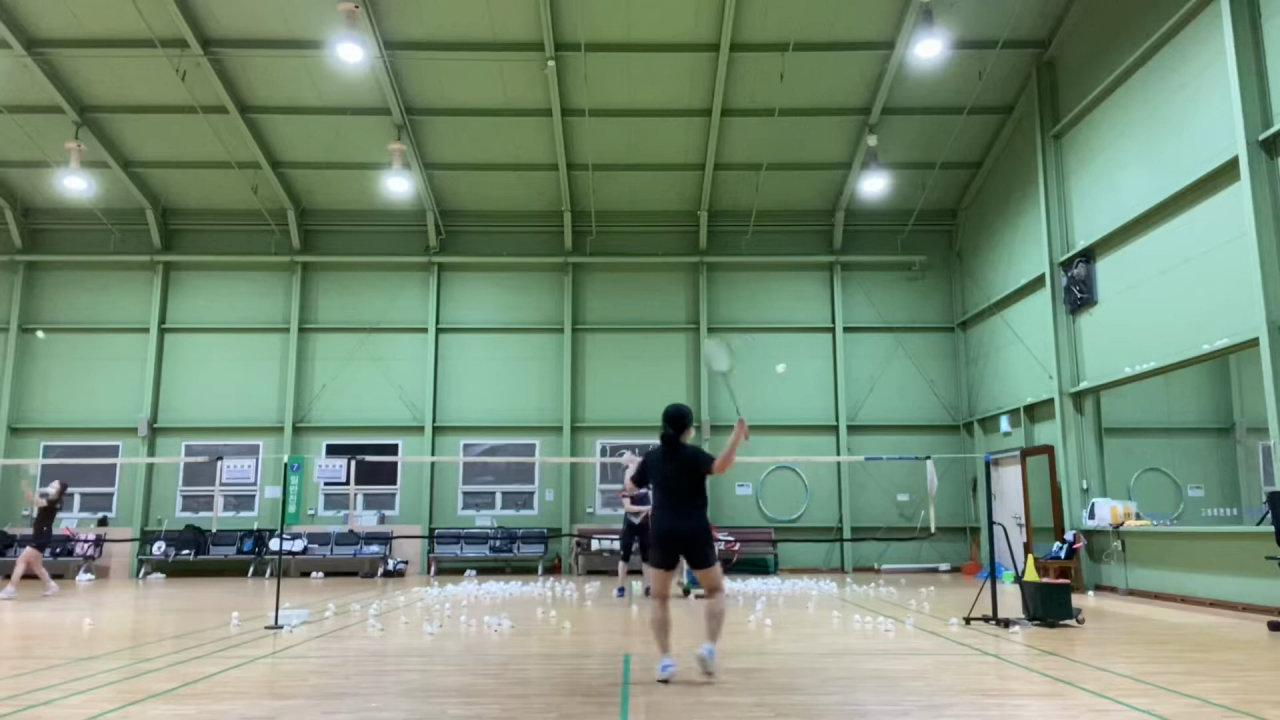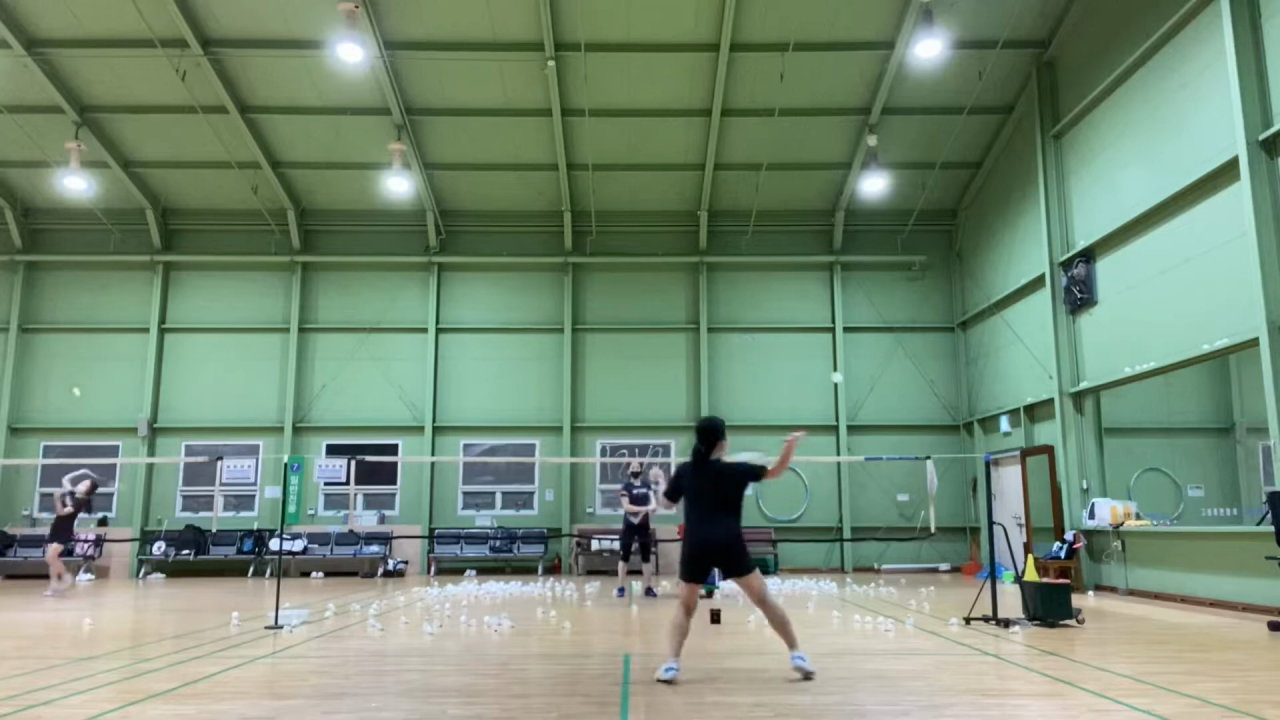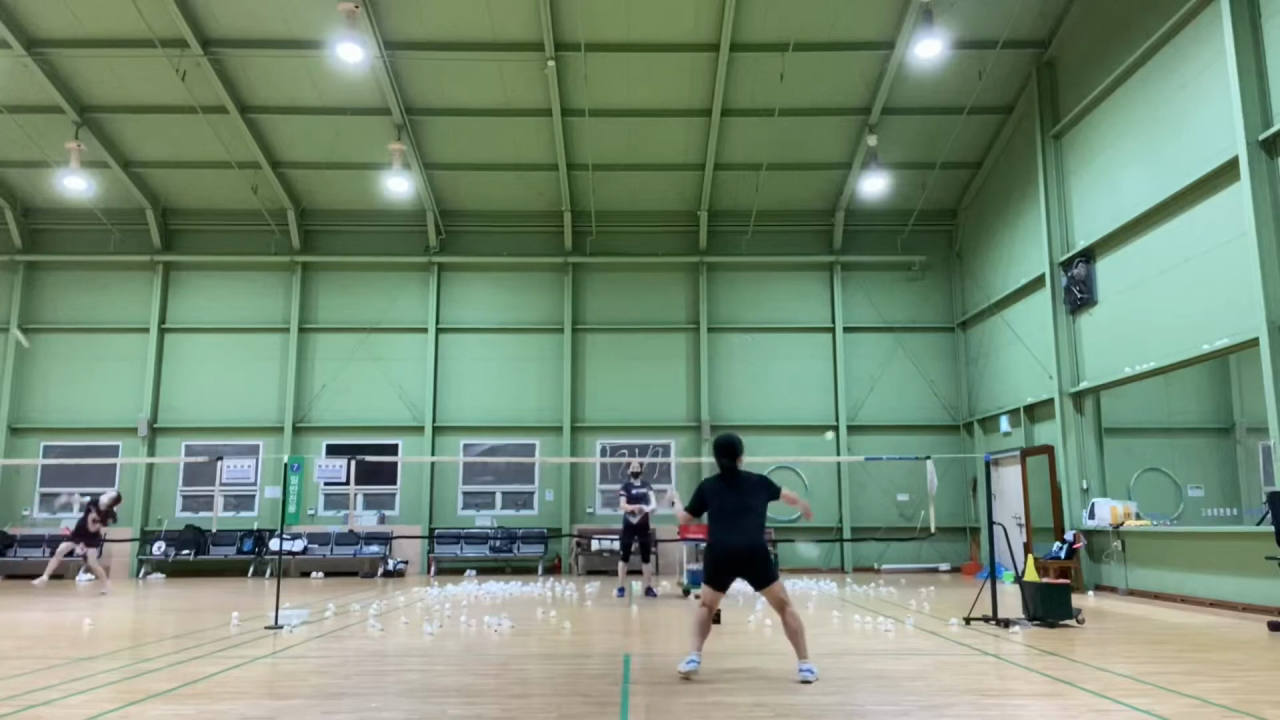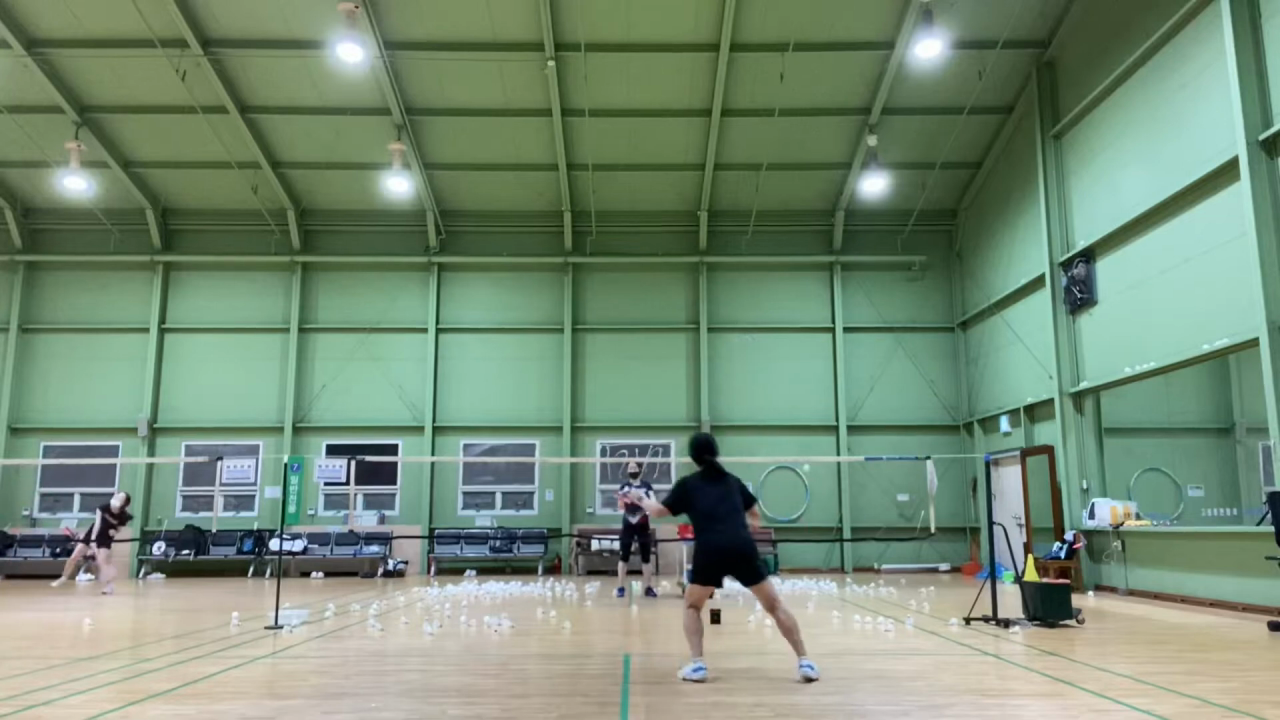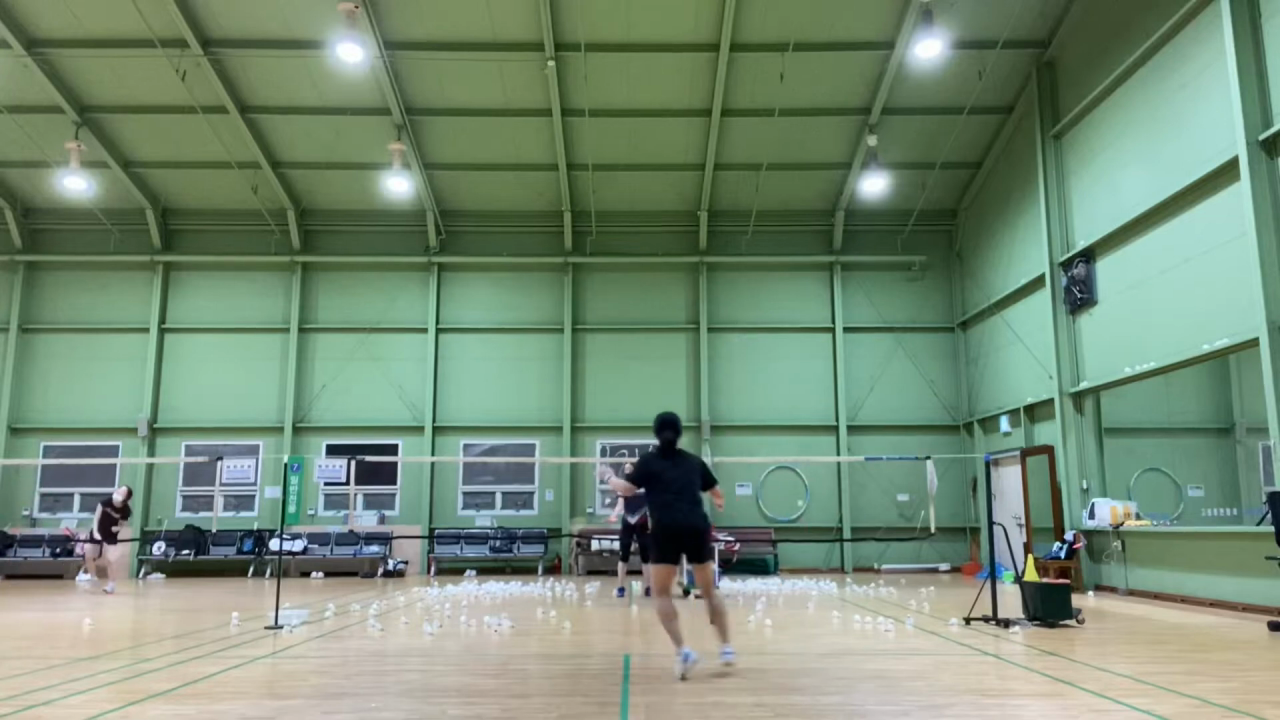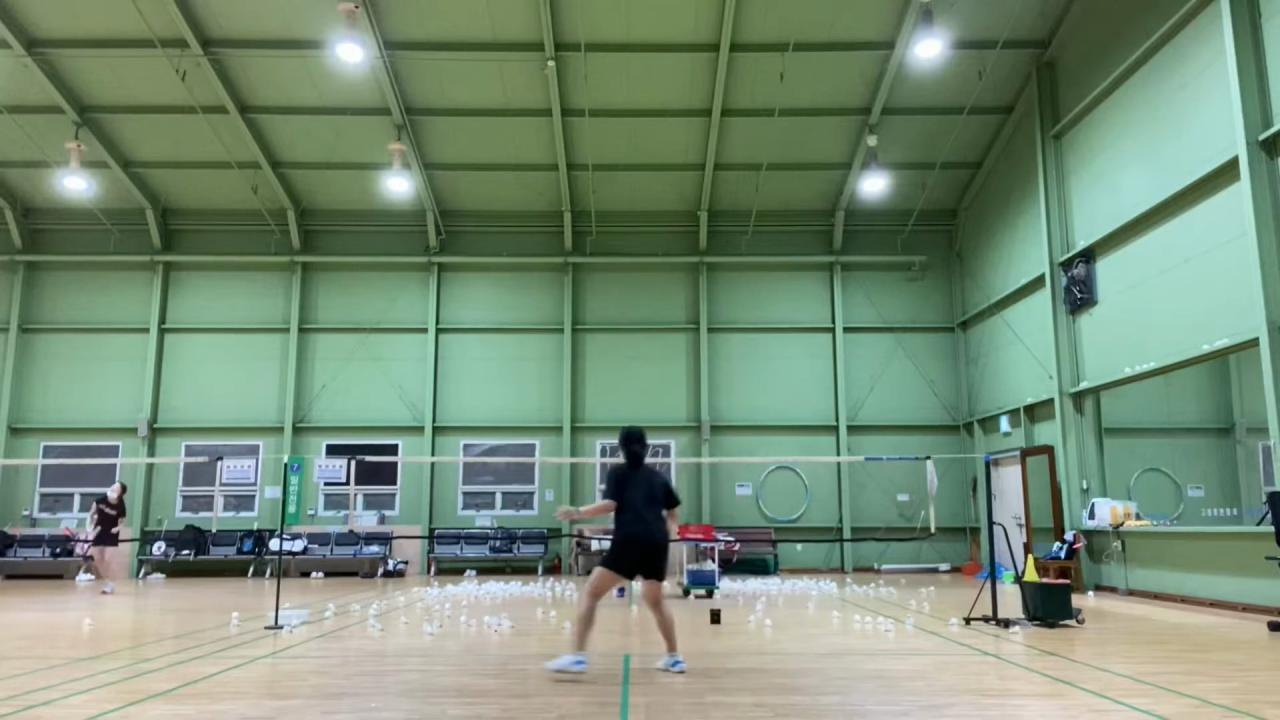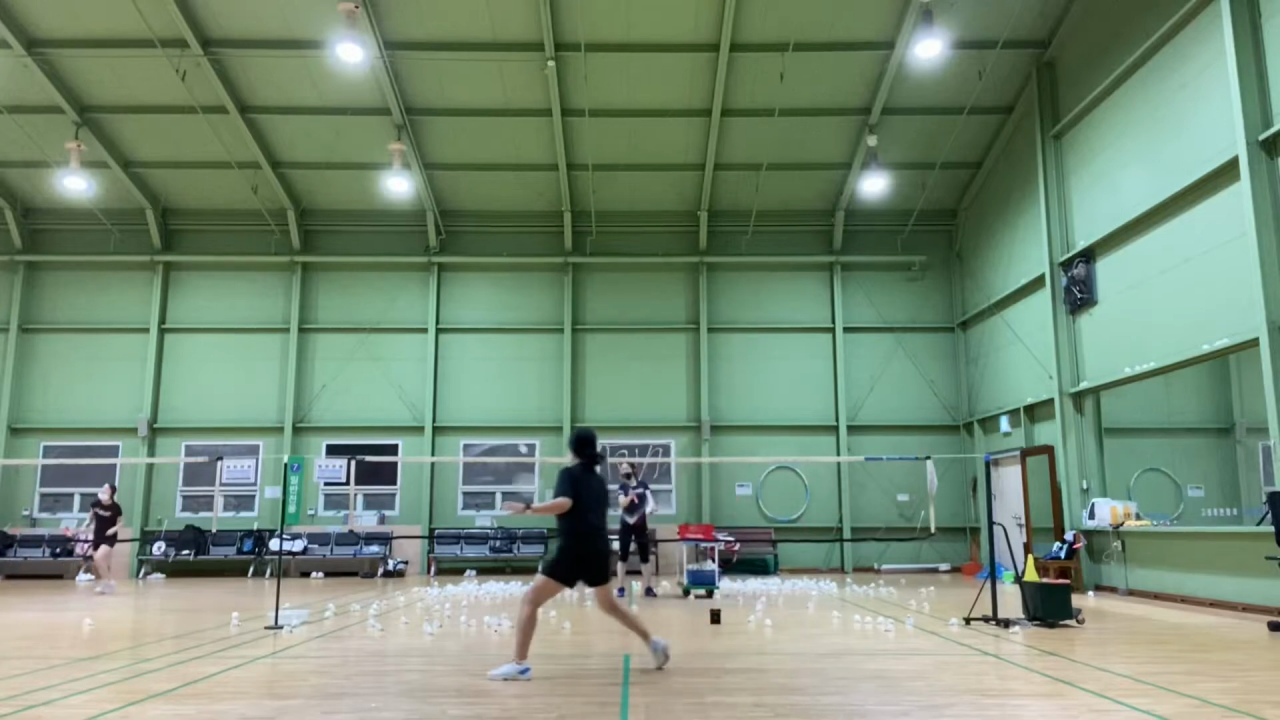
dt=0.2s
person 1, frame 1
left shoulder: (652, 457)
right shoulder: (692, 453)
left elbow: (631, 486)
right elbow: (719, 467)
right wrist: (738, 434)
left hip: (662, 533)
right hip: (695, 532)
left knee: (659, 598)
right knee: (715, 591)
left ankle: (665, 660)
right ankle: (709, 647)
person 1, frame 2
left shoulder: (685, 471)
right shoulder: (733, 471)
left elbow: (667, 502)
right elbow: (775, 471)
right wrist: (790, 445)
left hip: (694, 547)
right hip: (729, 544)
left knee: (685, 607)
right knee: (764, 601)
left ankle: (672, 664)
right ankle: (796, 656)
person 1, frame 3
left shoulder: (708, 486)
right shoulder: (757, 482)
left elbow: (685, 518)
right elbow: (784, 495)
left wrist: (674, 499)
right wrist: (803, 505)
left hip: (719, 553)
right hip: (754, 552)
left knee: (706, 607)
right knee: (784, 606)
left ankle: (694, 657)
right ankle: (804, 665)
person 1, frame 4
left shoulder: (687, 484)
right shoulder: (733, 481)
left elbow: (658, 511)
right elbow: (755, 514)
left wrist: (640, 499)
right wrist: (754, 524)
left hip: (709, 551)
right hip: (743, 548)
left knee: (692, 608)
right knee: (775, 605)
left ankle: (697, 663)
right ankle: (804, 662)
person 1, frame 5
left shoulder: (648, 461)
right shoulder: (694, 461)
left elbow: (626, 489)
right elbow: (717, 494)
left wrist: (611, 478)
right wrist: (718, 502)
left hip: (666, 529)
right hip: (697, 527)
left knee: (662, 594)
right knee: (709, 591)
left ankle: (683, 651)
right ankle: (726, 648)
person 1, frame 6
left shoulder: (617, 472)
right shoulder: (657, 476)
left elbow: (608, 505)
right elbow: (674, 514)
left wrist: (577, 512)
right wrist: (666, 529)
left hip: (628, 542)
right hip: (658, 543)
left knee: (590, 595)
right knee: (655, 602)
left ankle: (577, 657)
right ankle: (674, 658)
person 1, frame 7
left shoulder: (570, 473)
right shoulder: (599, 480)
left elbow: (562, 503)
left wrist: (527, 508)
left hip: (574, 552)
right hip: (599, 550)
left knee: (530, 602)
right knee: (608, 604)
left ankle: (520, 665)
right ankle: (654, 644)
